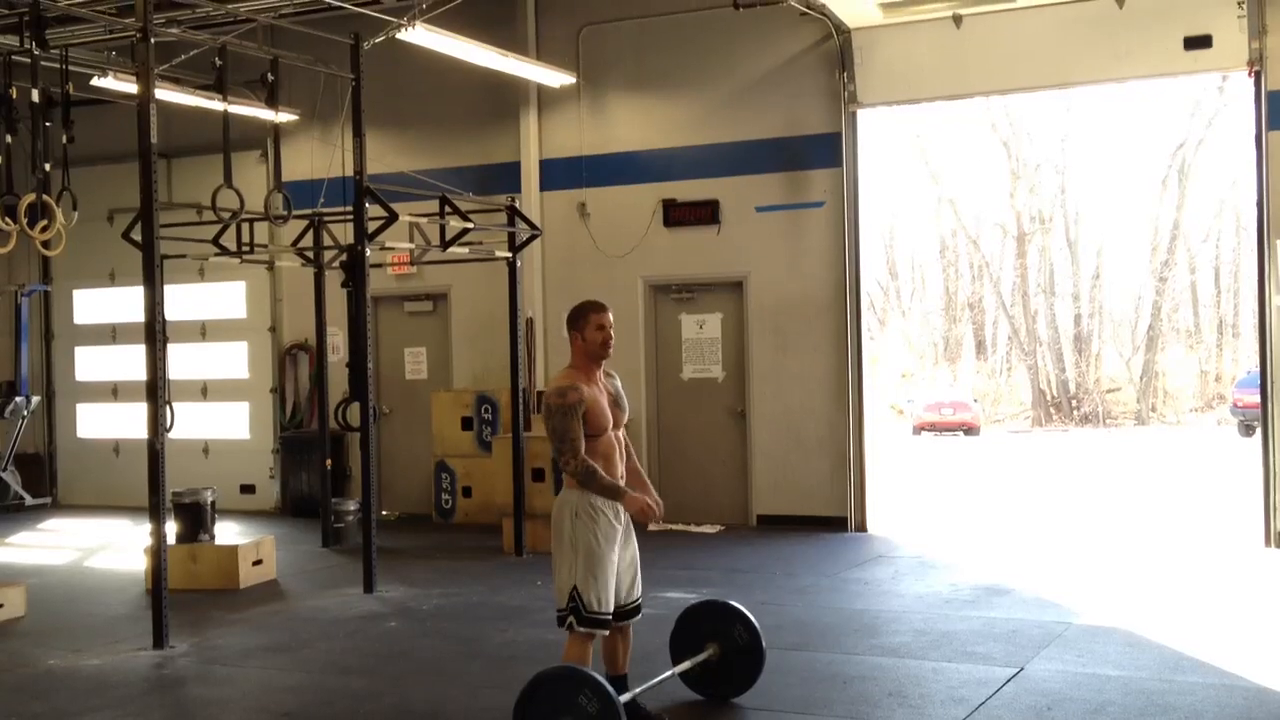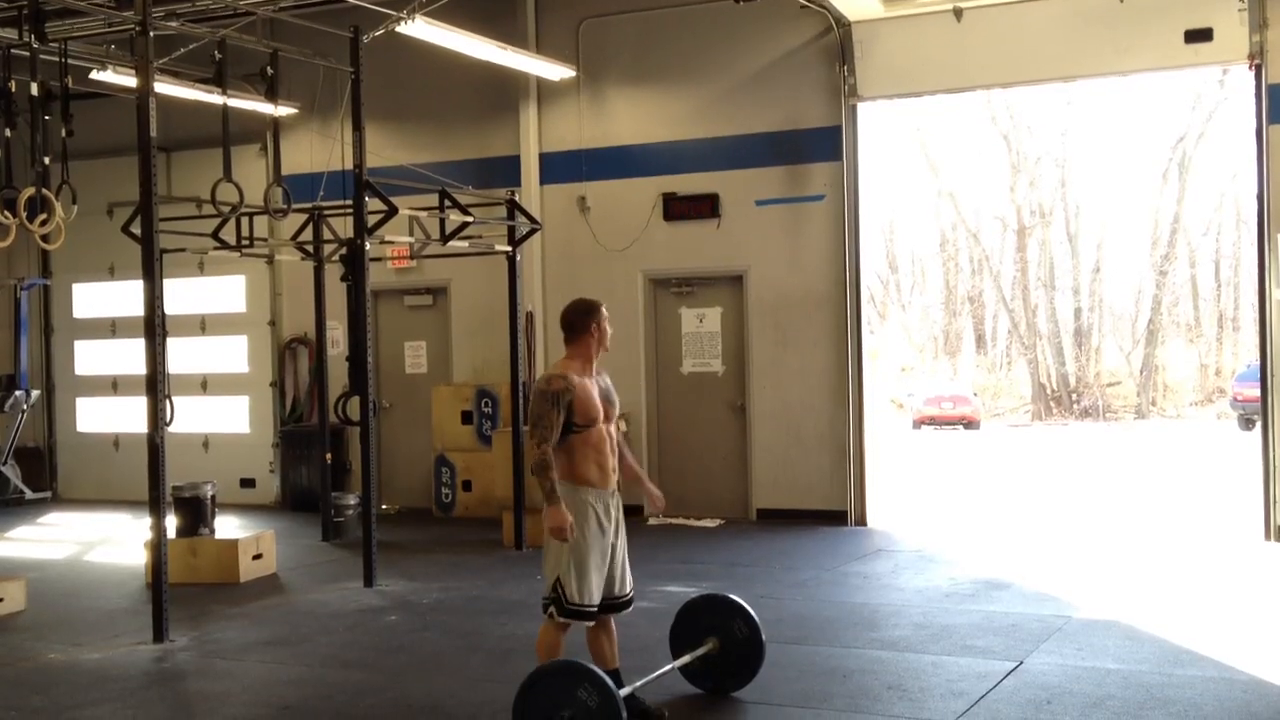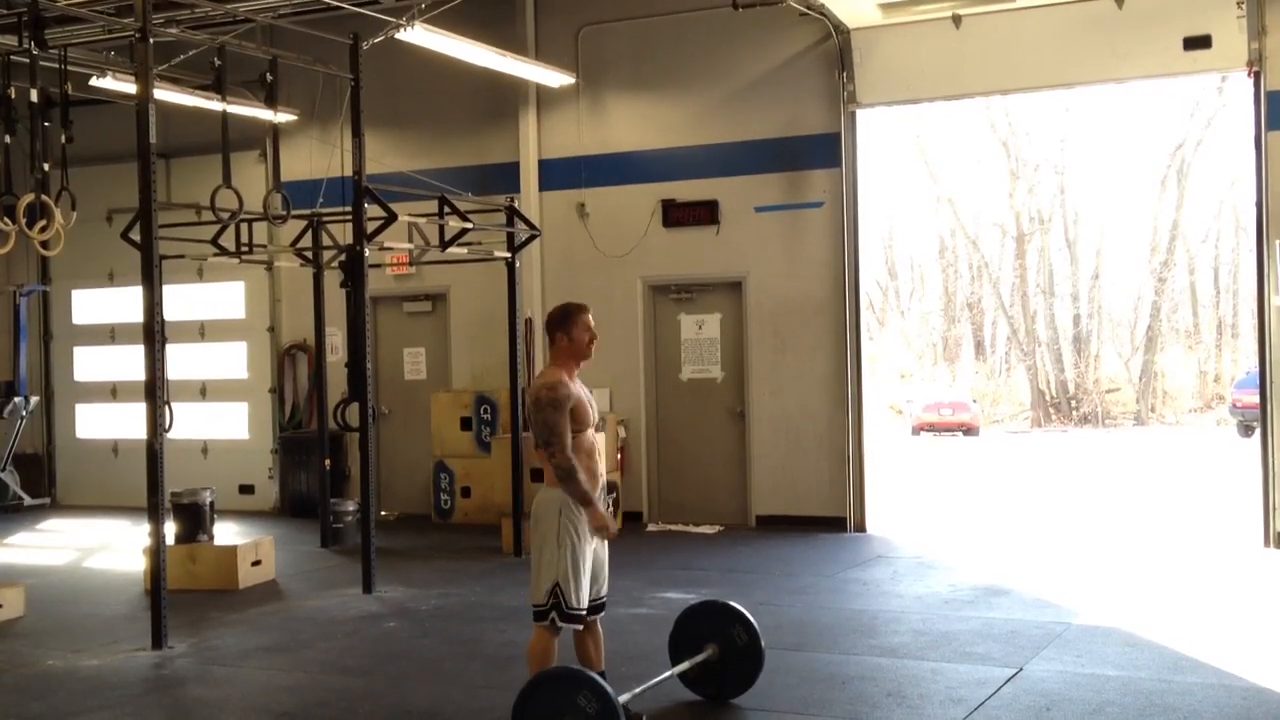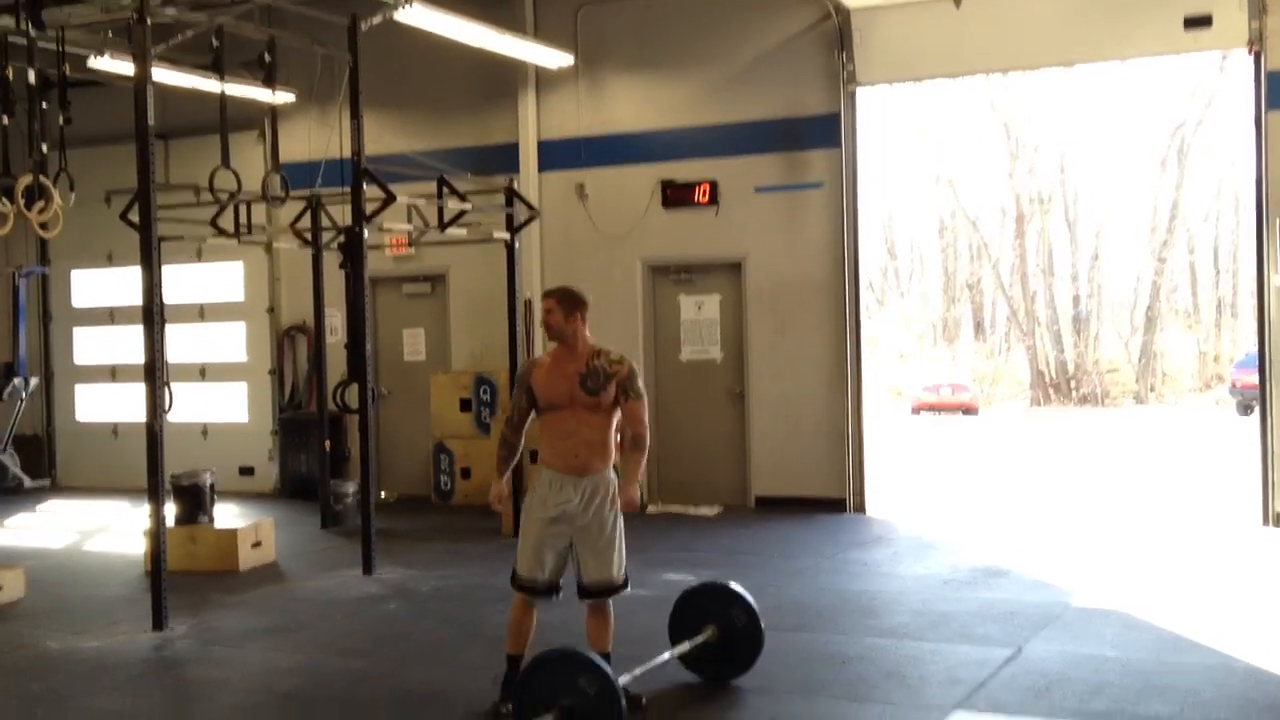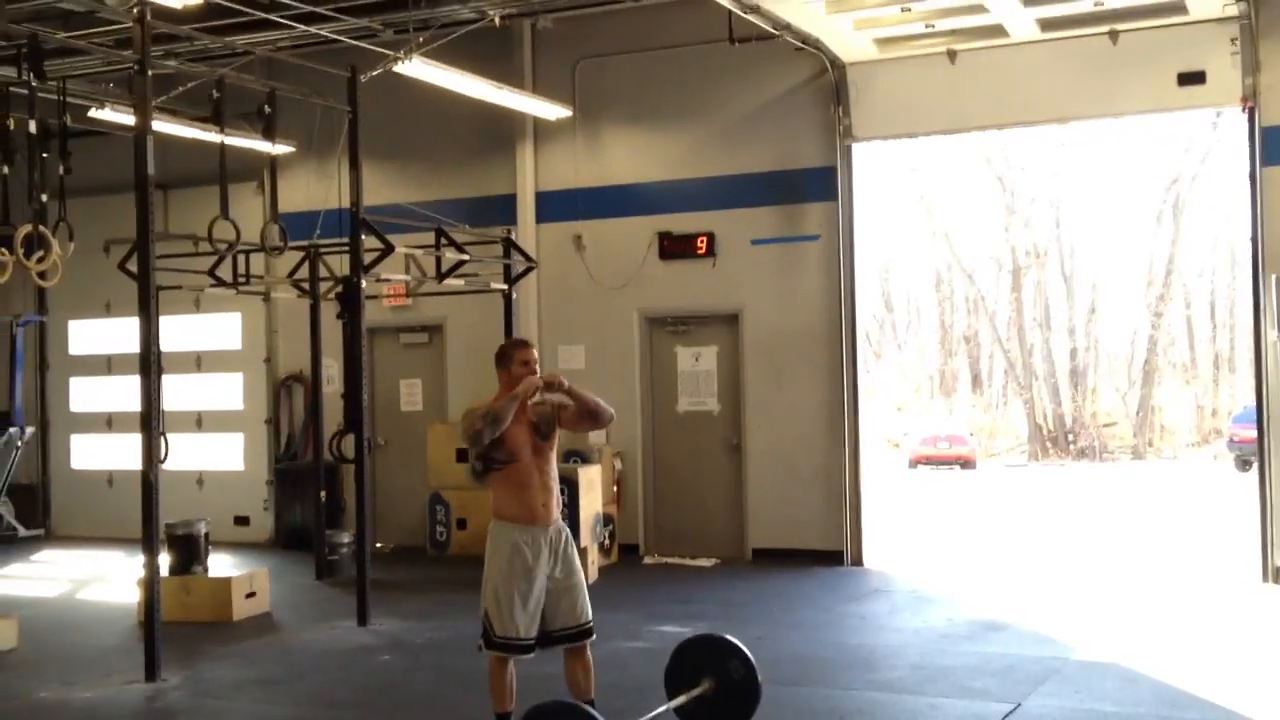
dt=1s
person 1, frame 1
left shoulder: (610, 380)
right shoulder: (565, 392)
right elbow: (573, 462)
left wrist: (646, 488)
right wrist: (627, 497)
left hip: (615, 509)
right hip: (585, 511)
left knee: (623, 614)
right knee: (586, 622)
person 1, frame 2
left shoulder: (601, 380)
right shoulder: (557, 383)
right elbow: (542, 450)
left wrist: (643, 482)
right wrist: (556, 507)
left hip: (608, 502)
right hip: (579, 504)
left knee: (607, 607)
right knee: (562, 611)
person 1, frame 3
left shoulder: (575, 383)
right shoulder: (551, 388)
right elbow: (559, 456)
right wrist: (592, 507)
left hip: (587, 506)
right hip: (565, 510)
left knee: (590, 611)
right knee: (554, 617)
person 1, frame 4
left shoulder: (618, 369)
right shoulder: (535, 369)
left elbow: (638, 429)
right elbow: (513, 427)
left wrist: (632, 481)
right wrist: (501, 478)
left hip: (598, 489)
right hip: (550, 488)
left knee: (600, 593)
right knee: (527, 589)
right ankle: (512, 680)
person 1, frame 5
left shoulder: (549, 411)
right shoulder: (481, 417)
left elbow: (604, 417)
right elbow: (478, 435)
left wrist: (566, 390)
right wrist: (517, 396)
left hip: (557, 536)
right hip: (512, 539)
left knee: (577, 639)
right knee: (503, 646)
